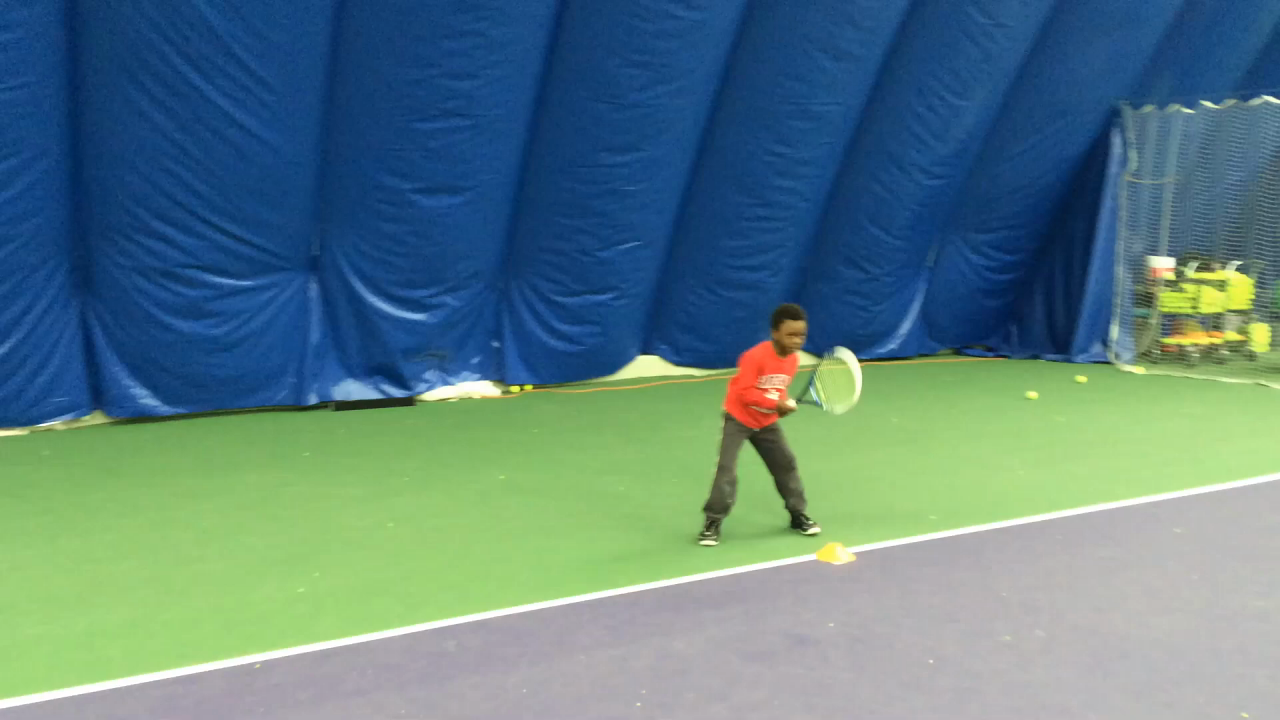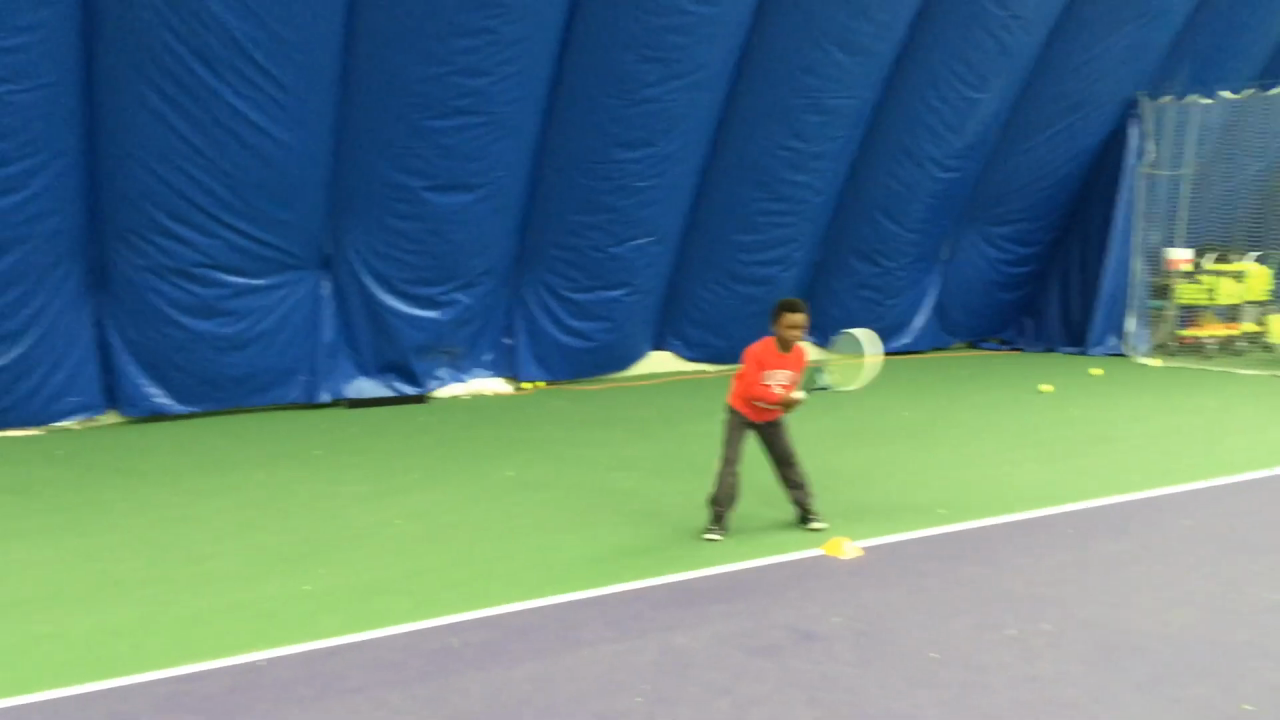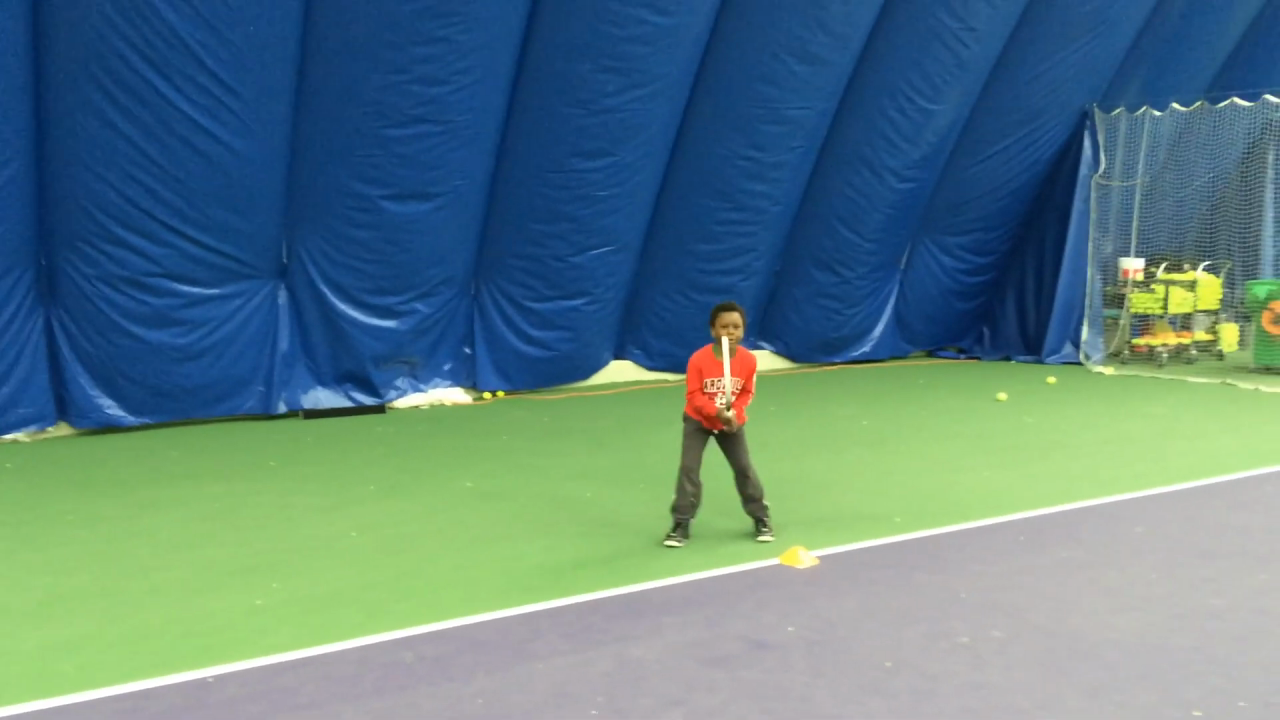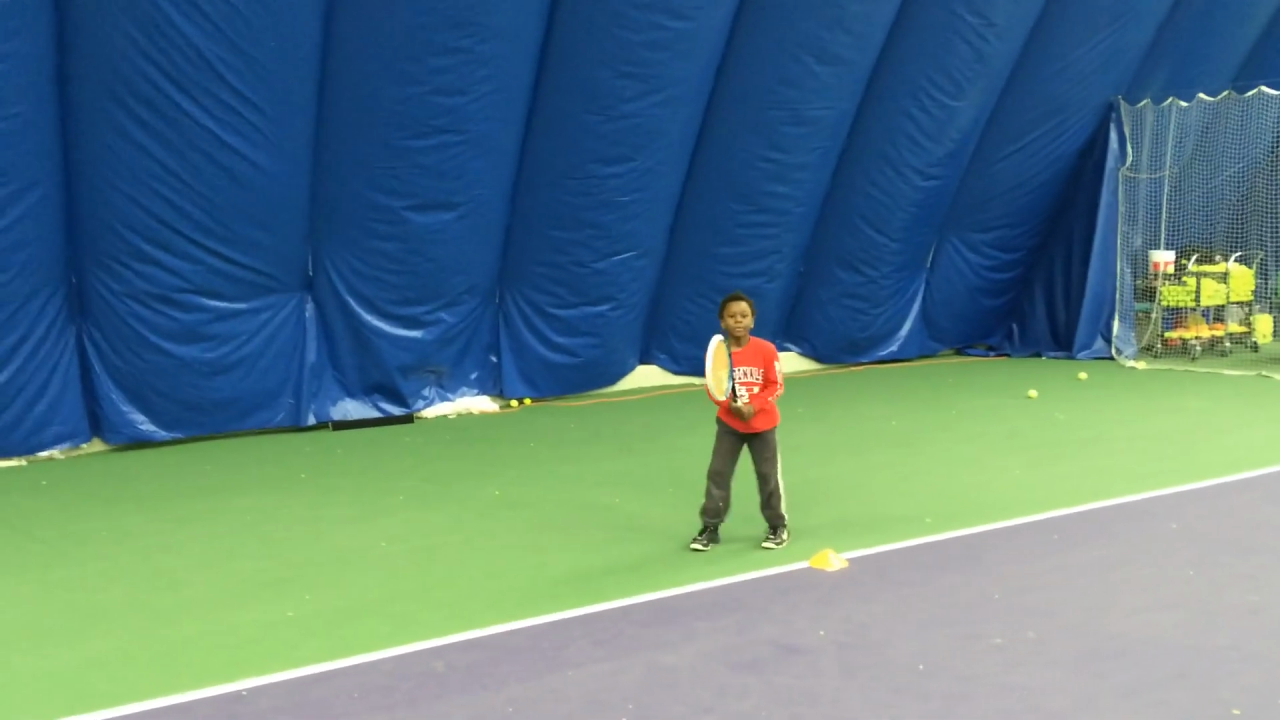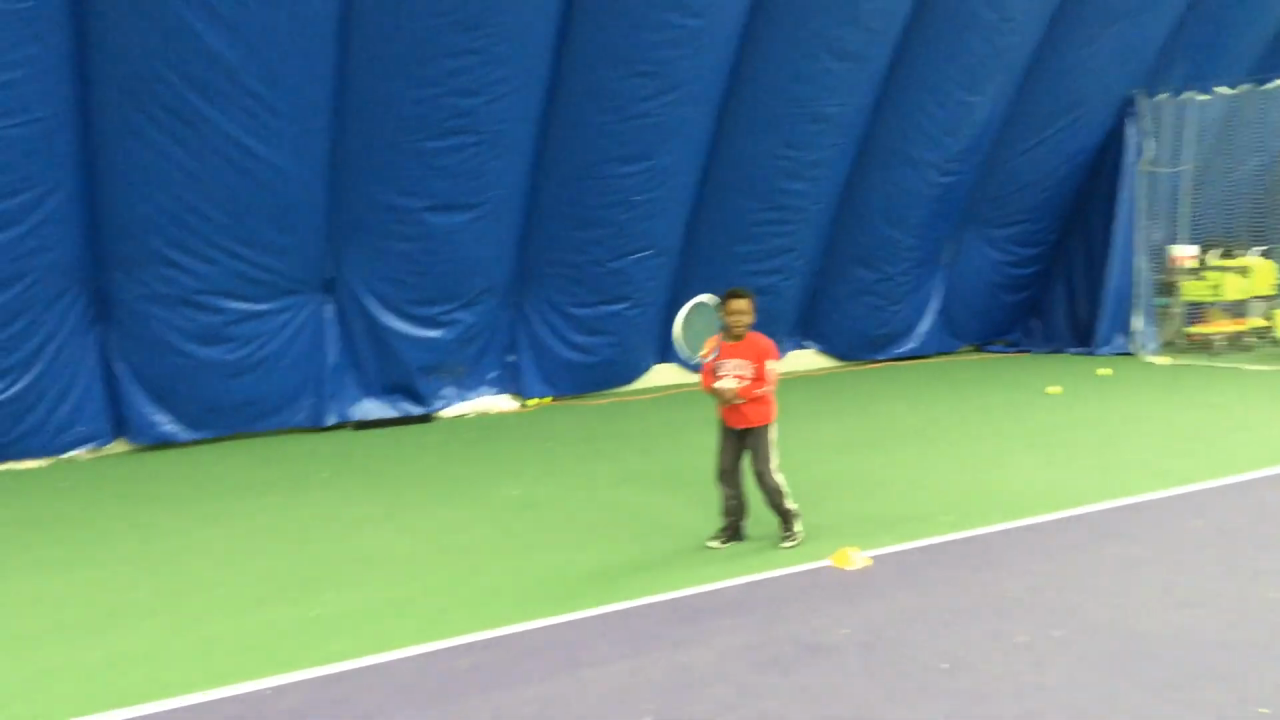
dt=0.4s
person 1, frame 1
left shoulder: (792, 359)
right shoulder: (755, 357)
right elbow: (745, 392)
left wrist: (786, 403)
right wrist: (776, 403)
left hip: (767, 421)
right hip: (739, 419)
left knee: (786, 463)
right knee: (726, 468)
left ankle: (798, 514)
right ankle: (713, 522)
person 1, frame 2
left shoulder: (798, 354)
right shoulder: (756, 352)
left elbow: (791, 383)
right elbow: (750, 389)
left wrist: (791, 398)
right wrist: (780, 398)
left hip: (772, 415)
right hip: (742, 412)
left knee: (787, 458)
right knee: (729, 461)
left ankle: (805, 508)
right ankle: (718, 517)
person 1, frame 3
left shoulder: (748, 358)
right shoulder: (699, 359)
left elbow: (747, 392)
right elbow: (694, 395)
left wrist: (733, 412)
right wrist: (716, 411)
left hip: (732, 422)
right hip: (698, 420)
left knee: (745, 469)
right knee: (688, 469)
left ankle: (761, 518)
right ankle: (681, 523)
person 1, frame 4
left shoulder: (766, 350)
left elbow: (776, 386)
left wrist: (754, 406)
right wrist: (731, 404)
left hip: (762, 424)
right hip: (728, 424)
left knee: (768, 475)
right knee: (718, 473)
left ankle: (778, 526)
right ankle: (711, 527)
person 1, frame 5
left shoulder: (763, 346)
right shoulder: (716, 345)
left elbow: (767, 384)
right elbow: (707, 377)
left wrist: (737, 392)
right wrist: (715, 389)
left hip: (759, 421)
right hip: (729, 420)
left knee: (766, 471)
right knee: (727, 472)
left ankle: (791, 519)
right ankle: (733, 525)
